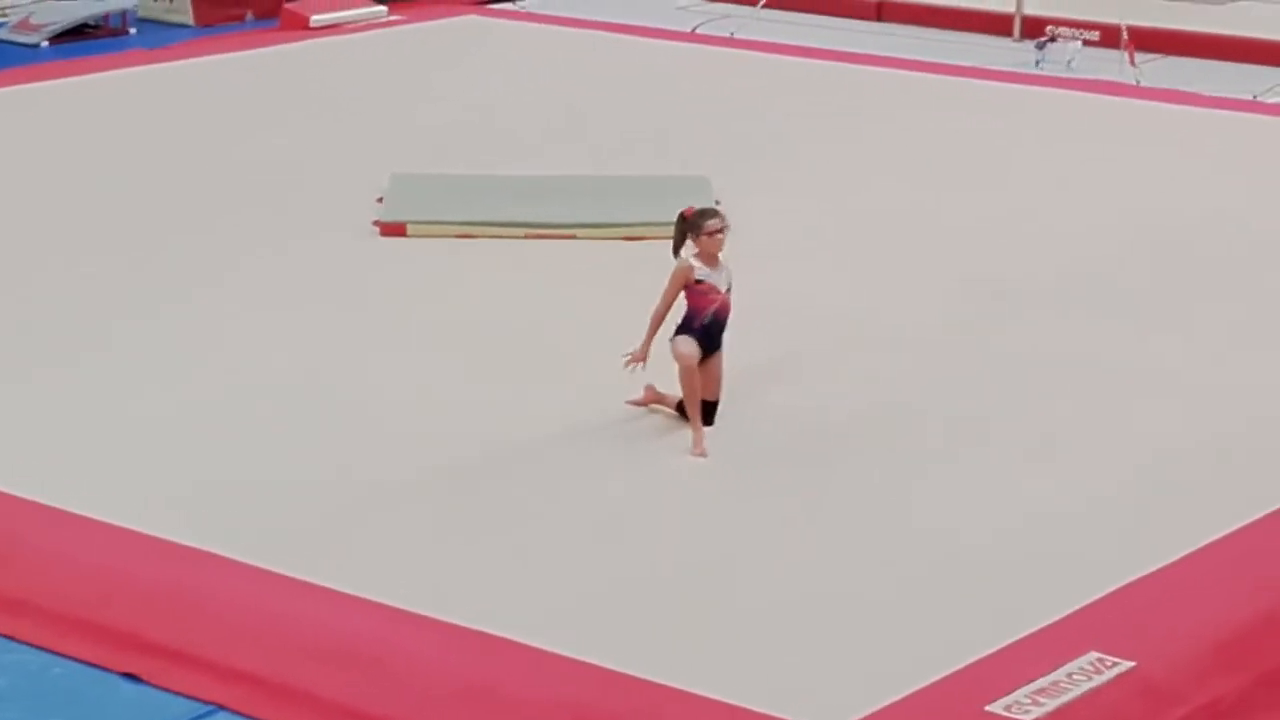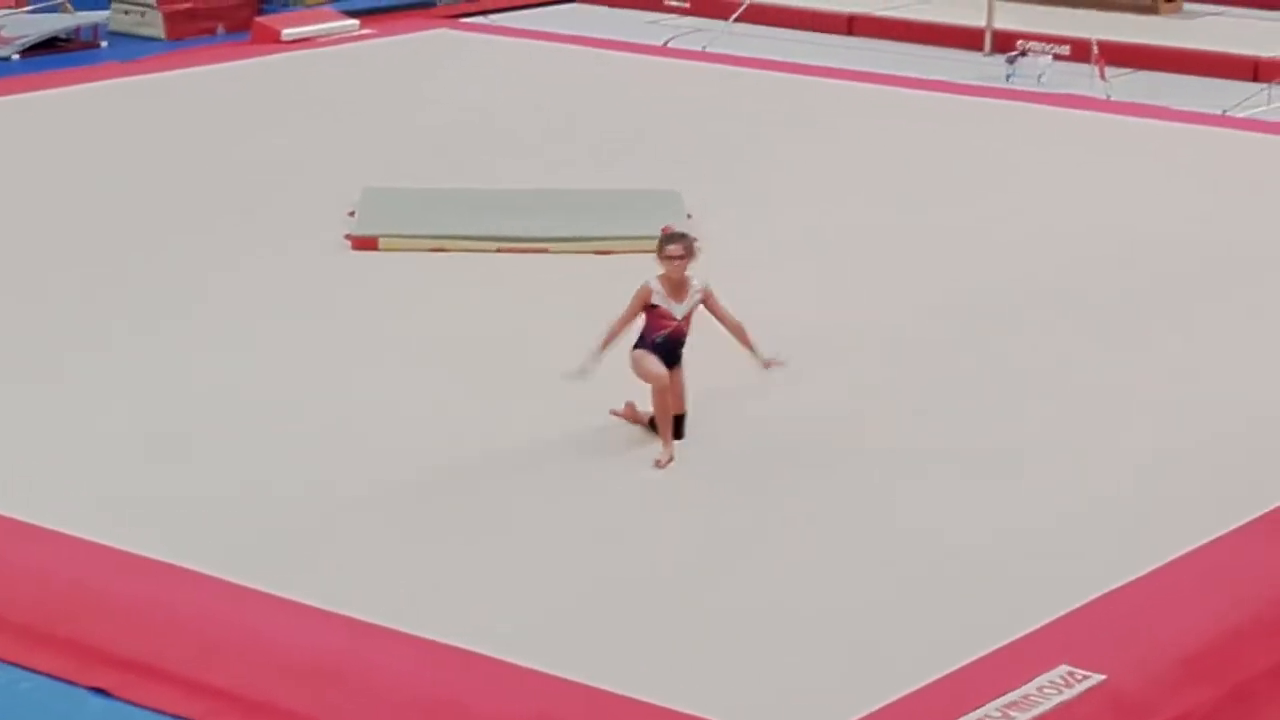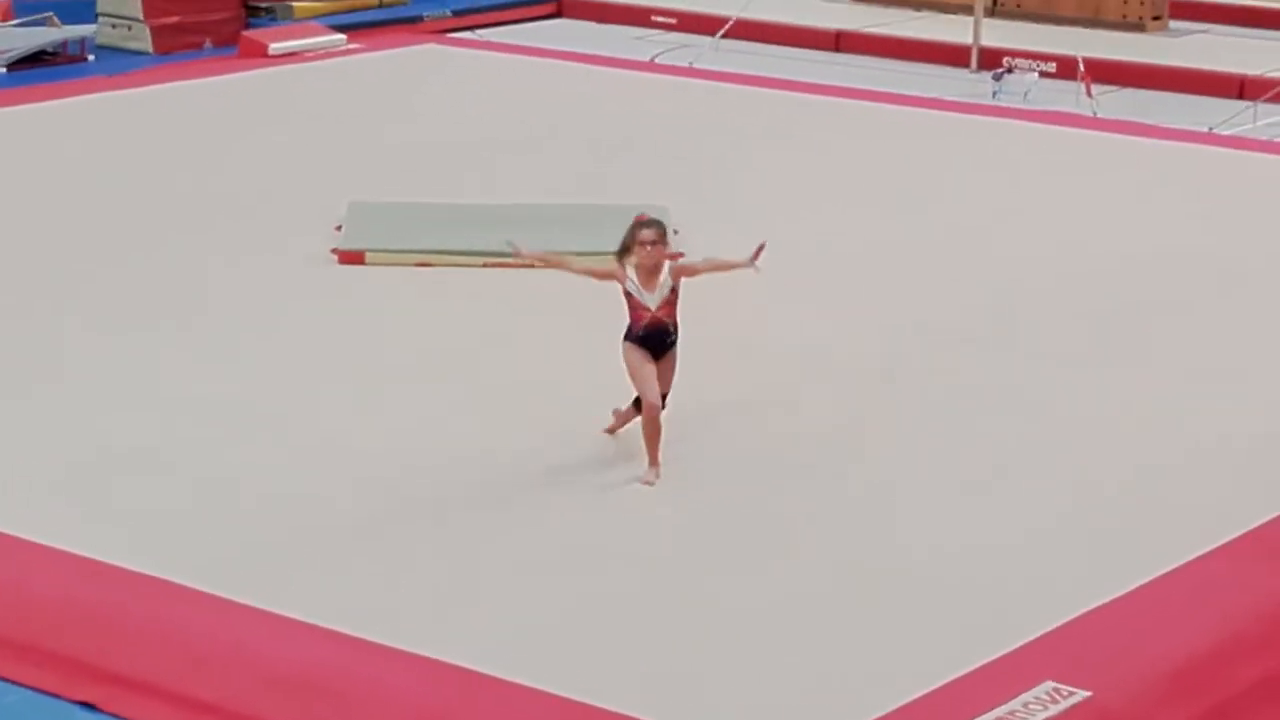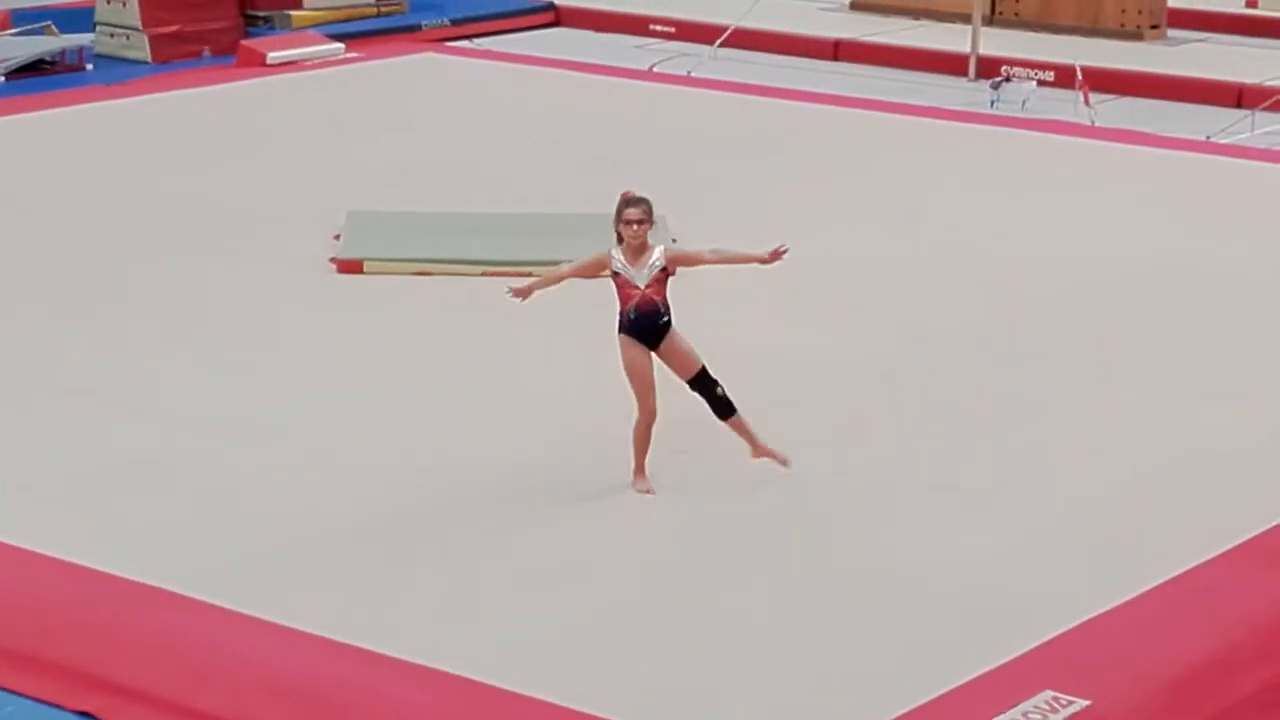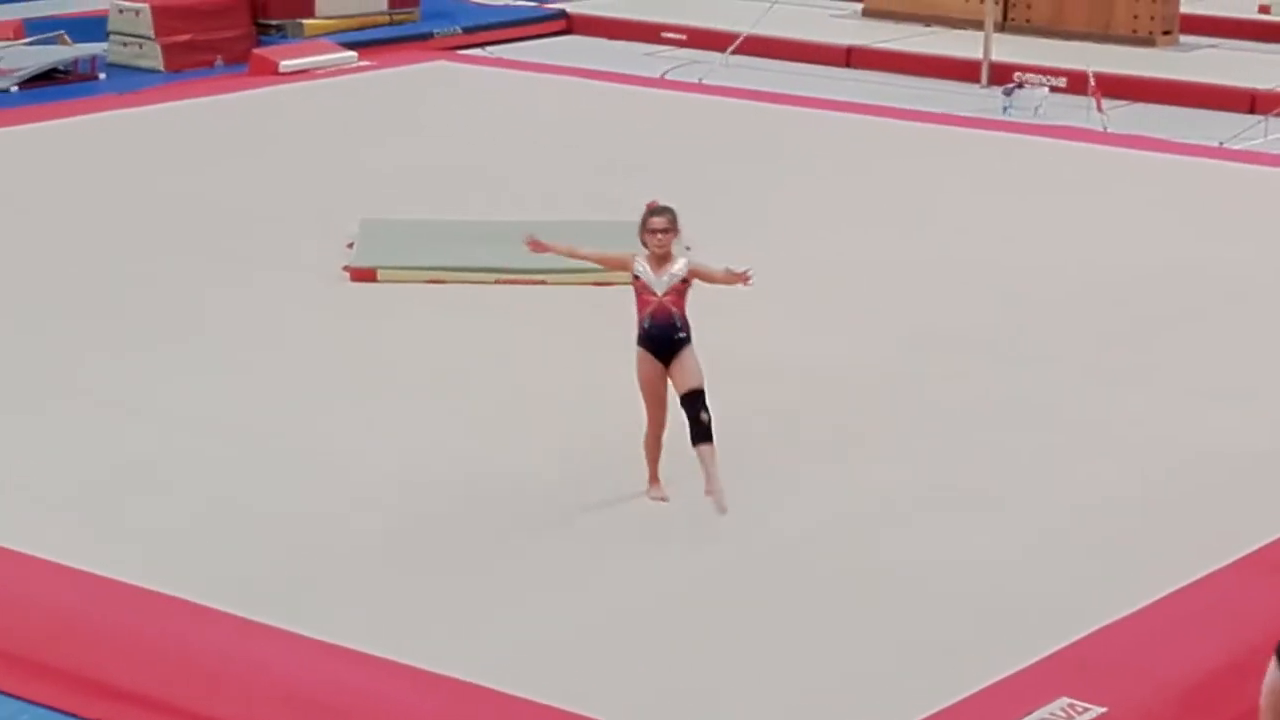
dt=0.3s
person 1, frame 1
left shoulder: (723, 266)
right shoulder: (686, 267)
right elbow: (663, 307)
right wrist: (644, 346)
left hip: (714, 341)
right hip: (688, 335)
left knee: (707, 415)
right knee: (689, 360)
left ankle: (656, 396)
right ankle: (697, 433)
person 1, frame 2
left shoulder: (699, 289)
right shoulder: (649, 289)
left elbow: (730, 322)
right elbow: (621, 323)
left wrist: (757, 355)
right wrist: (595, 356)
left hip: (673, 356)
right hip: (645, 352)
left knee: (677, 429)
right knee: (660, 379)
left ankle: (635, 414)
right ankle: (666, 447)
person 1, frame 3
left shoulder: (673, 270)
right shoulder: (622, 273)
left elbow: (706, 265)
right elbow: (574, 266)
left wrist: (744, 262)
right wrist: (531, 256)
left hip: (667, 344)
right hip: (637, 345)
left knee: (654, 402)
right knee: (653, 401)
left ankle: (623, 416)
right ankle: (653, 464)
person 1, frame 4
left shoulder: (666, 255)
right shoulder: (611, 259)
left elbow: (712, 256)
right elbow: (568, 270)
left wrist: (760, 257)
right wrist: (532, 286)
left hip: (664, 330)
right hip: (632, 336)
left knee: (708, 385)
right knee: (648, 409)
left ankle: (756, 444)
right ankle: (639, 473)
person 1, frame 5
left shoulder: (686, 265)
right shoulder: (634, 263)
left elbow: (718, 276)
right elbow: (590, 255)
left wrist: (736, 278)
right wrist: (551, 248)
left hip: (680, 345)
right hip: (649, 348)
left knee: (696, 406)
right knee: (656, 421)
left ankle: (713, 481)
right ankle: (654, 481)
